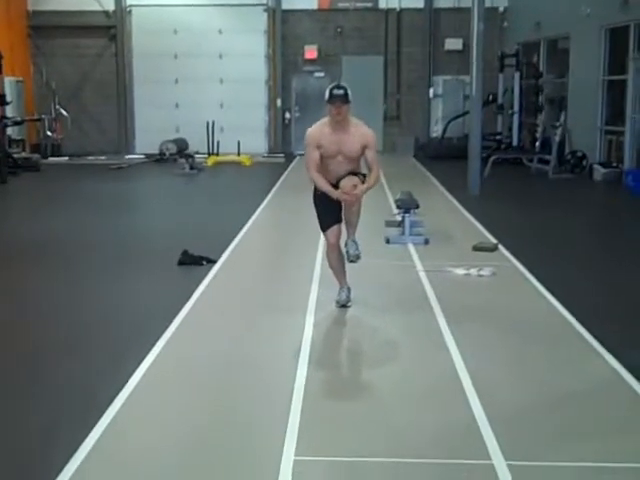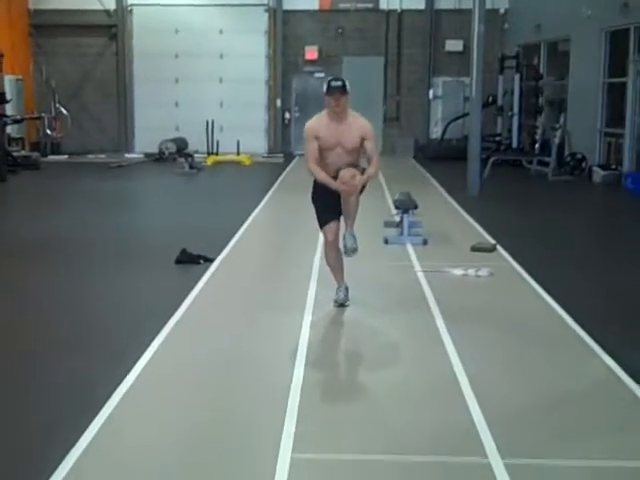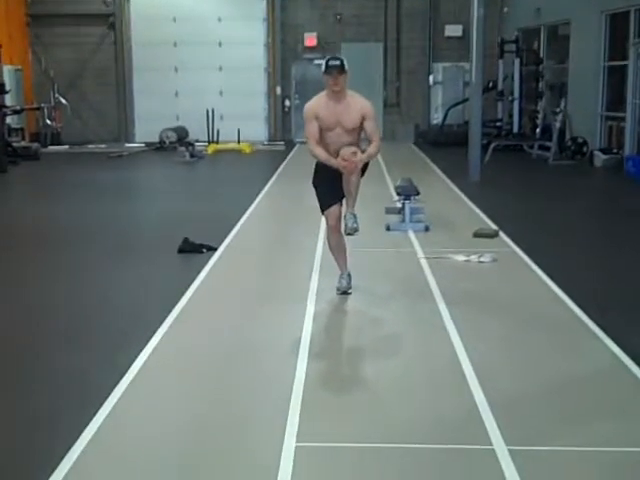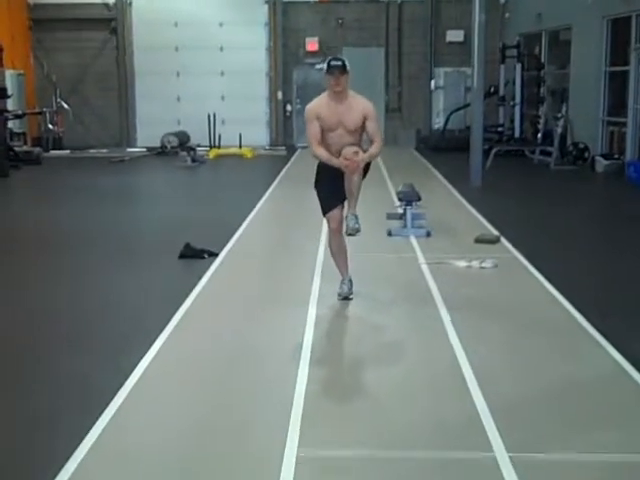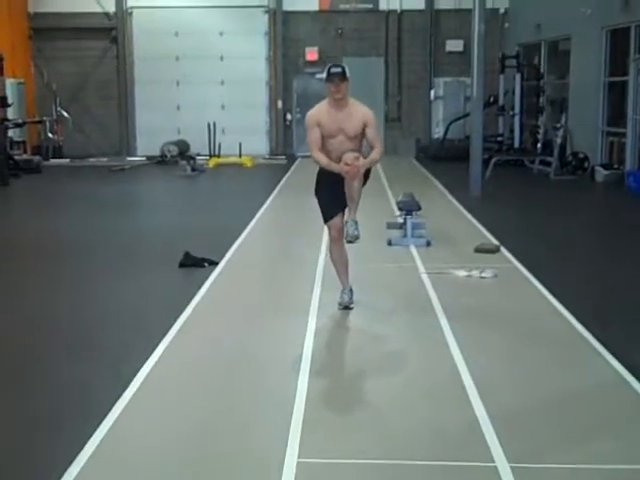
dt=0.2s
person 1, frame 1
left shoulder: (365, 134)
right shoulder: (314, 134)
left elbow: (374, 170)
right elbow: (313, 172)
left wrist: (363, 189)
right wrist: (334, 193)
left hip: (353, 183)
right hip: (325, 190)
left knee: (353, 191)
right knee: (332, 240)
left ankle: (352, 240)
right ankle: (343, 287)
person 1, frame 2
left shoulder: (363, 126)
right shoulder: (313, 127)
left elbow: (374, 162)
right elbow: (312, 164)
left wrist: (362, 179)
right wrist: (334, 184)
left hip: (352, 180)
right hip: (325, 185)
left knee: (352, 176)
right knee: (330, 237)
left ankle: (350, 232)
right ankle: (341, 286)
person 1, frame 3
left shoulder: (362, 105)
right shoulder: (313, 107)
left elbow: (375, 142)
right elbow: (313, 145)
left wrist: (363, 158)
right wrist: (334, 162)
left hip: (354, 163)
right hip: (326, 167)
left knee: (352, 161)
right knee: (332, 222)
left ankle: (351, 213)
right ankle: (344, 273)
person 1, frame 4
left shoulder: (364, 106)
right shoulder: (314, 108)
left elbow: (377, 142)
right elbow: (314, 146)
left wrist: (365, 157)
right wrist: (337, 162)
left hip: (356, 164)
right hip: (328, 168)
left knee: (354, 158)
right knee: (334, 225)
left ankle: (353, 213)
right ankle: (345, 278)
person 1, frame 5
left shoulder: (364, 113)
right shoulder: (315, 115)
left elbow: (377, 149)
right elbow: (315, 152)
left wrist: (365, 163)
right wrist: (336, 167)
left hip: (357, 172)
right hip: (328, 175)
left knee: (355, 166)
right knee: (335, 232)
left ankle: (353, 220)
right ankle: (346, 287)
